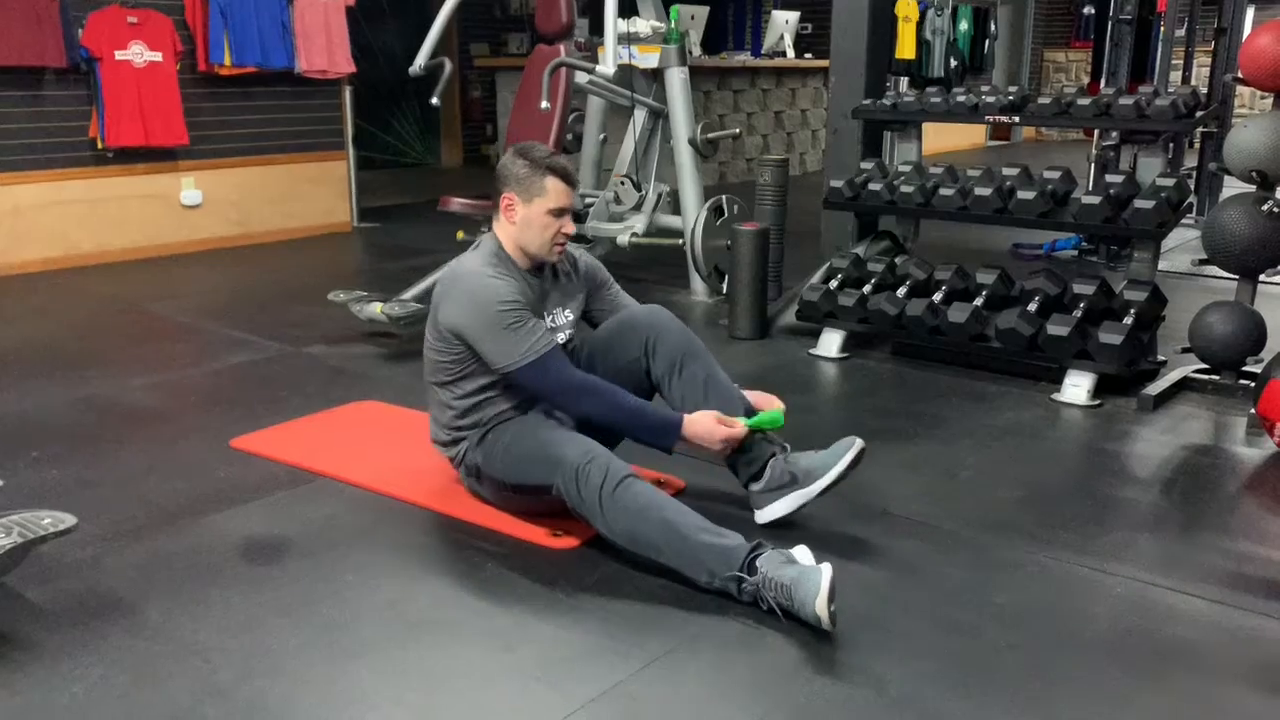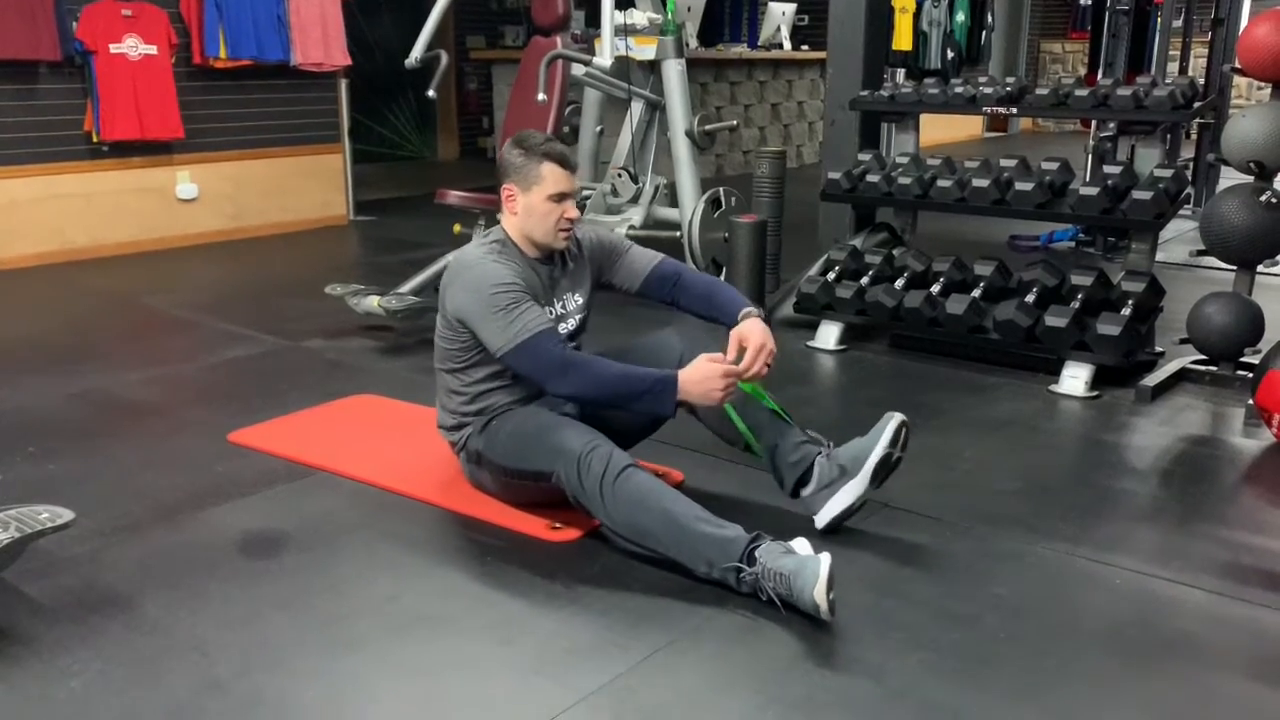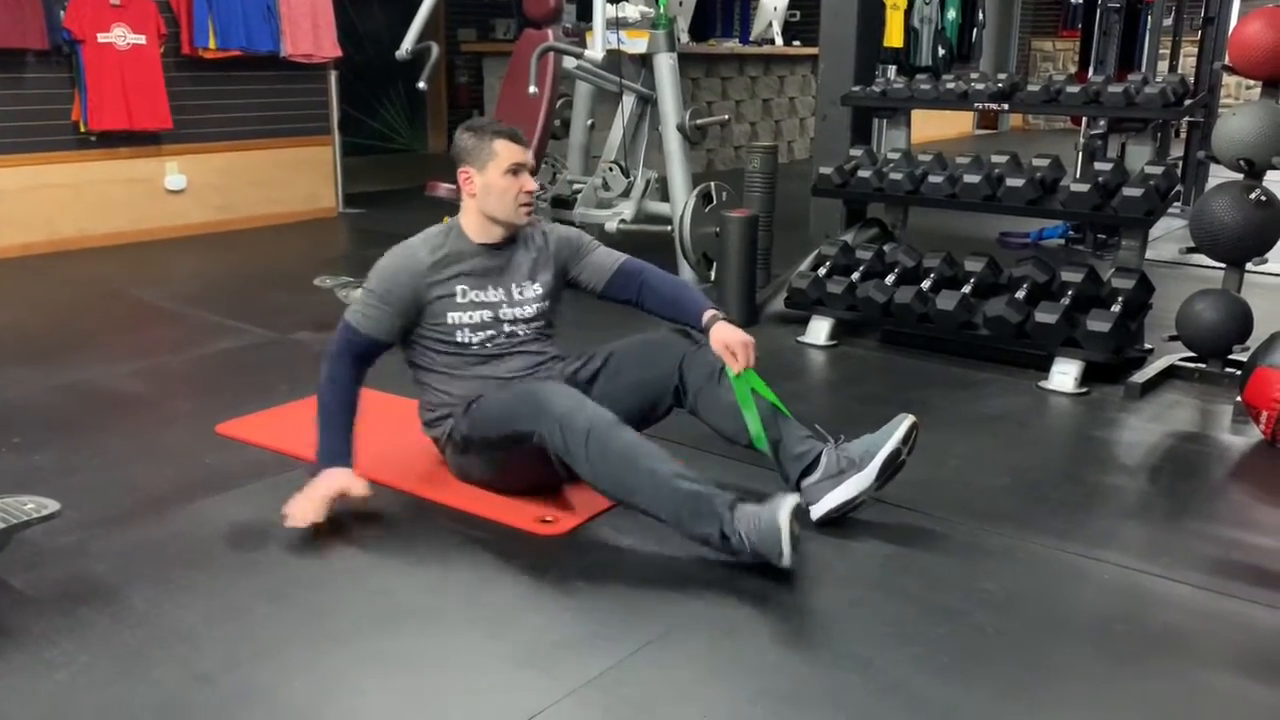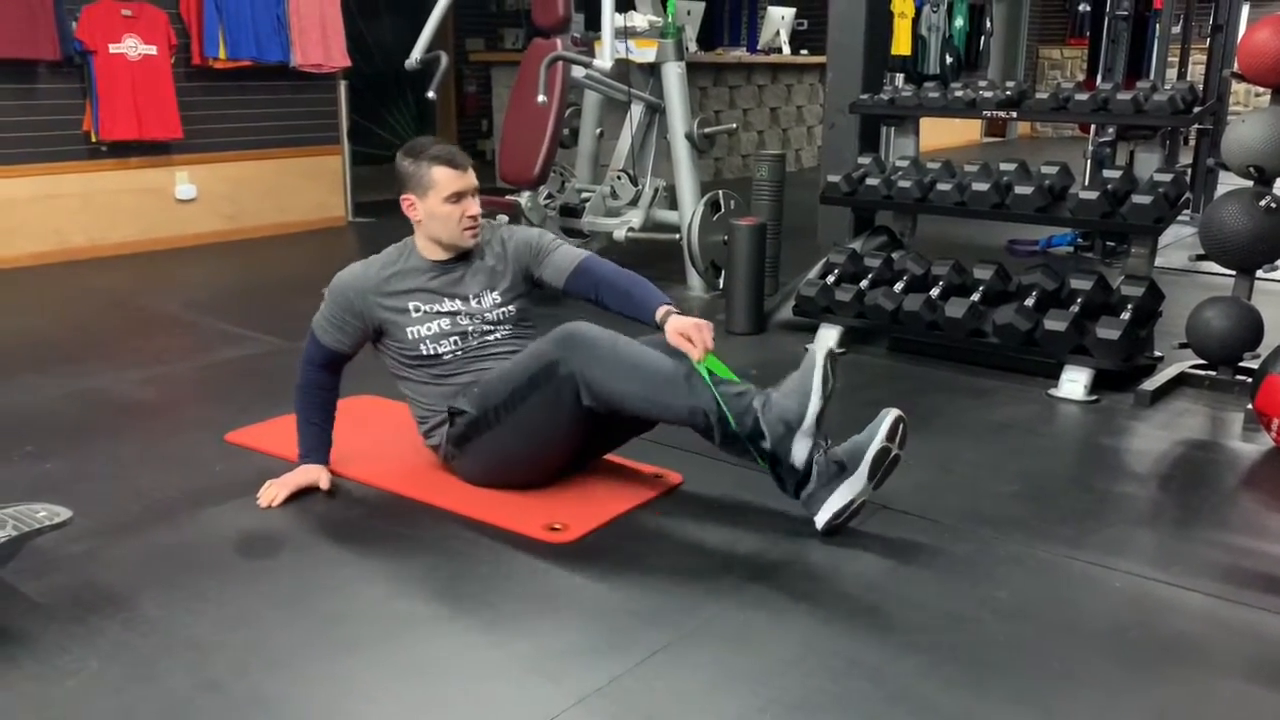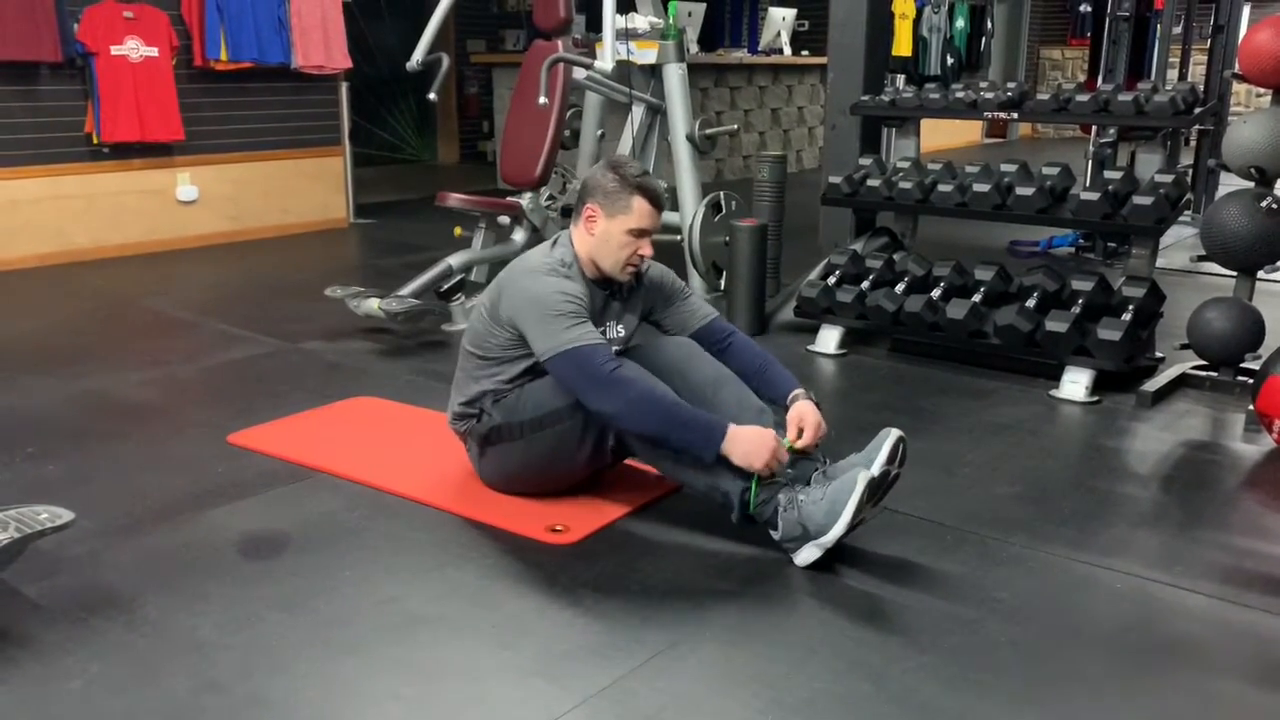
dt=1s
person 1, frame 1
left shoulder: (570, 264)
right shoulder: (479, 288)
left elbow: (646, 341)
right elbow: (569, 390)
left wrist: (734, 397)
right wrist: (681, 428)
right hip: (494, 440)
left knee: (653, 323)
right knee: (586, 467)
left ankle: (767, 472)
right ankle: (759, 574)
person 1, frame 2
left shoulder: (583, 245)
right shoulder: (482, 275)
left elbow: (676, 280)
right elbow: (559, 371)
left wrist: (747, 314)
right wrist: (678, 387)
left hip: (571, 398)
right hip: (498, 429)
left knee: (678, 349)
right knee: (588, 457)
left ankle: (816, 473)
right ankle: (758, 565)
person 1, frame 3
left shoulder: (551, 243)
right shoulder: (413, 267)
left elbow: (636, 279)
right elbow: (345, 359)
left wrist: (711, 320)
right wrist: (334, 464)
left hip: (554, 385)
right hip: (477, 431)
left knee: (684, 352)
right knee: (559, 410)
left ankle: (815, 468)
right ankle: (733, 527)
person 1, frame 4
left shoulder: (516, 245)
right shoulder: (366, 286)
left elbow: (598, 277)
right elbow: (320, 365)
left wrist: (665, 314)
right wrist: (313, 459)
left hip: (556, 424)
right hip: (478, 439)
left knee: (668, 361)
right knee: (576, 343)
left ankle: (813, 476)
right ankle: (765, 421)
person 1, frame 5
left shoulder: (642, 277)
right shoulder: (541, 285)
left elbow: (723, 342)
right elbow: (604, 389)
left wrist: (795, 395)
right wrist: (726, 437)
left hip: (578, 427)
right hip: (503, 438)
left knee: (674, 355)
right knee: (623, 393)
left ankle: (809, 476)
right ankle: (785, 512)
